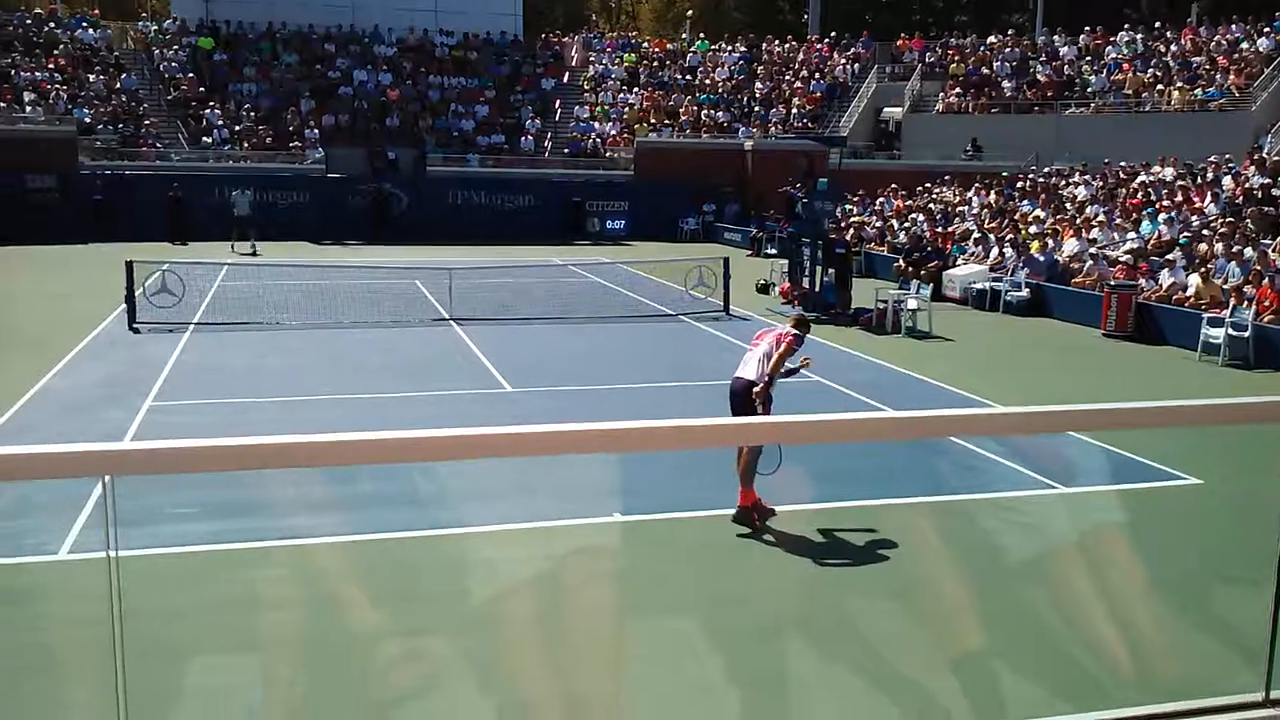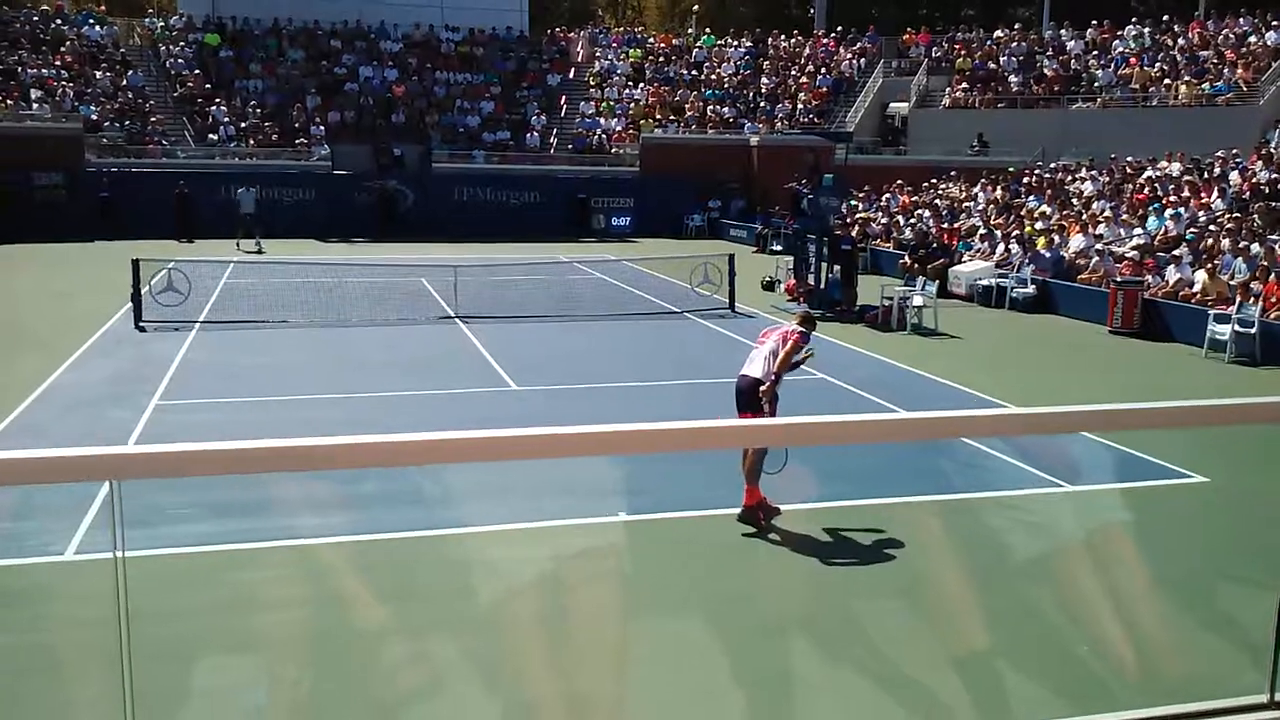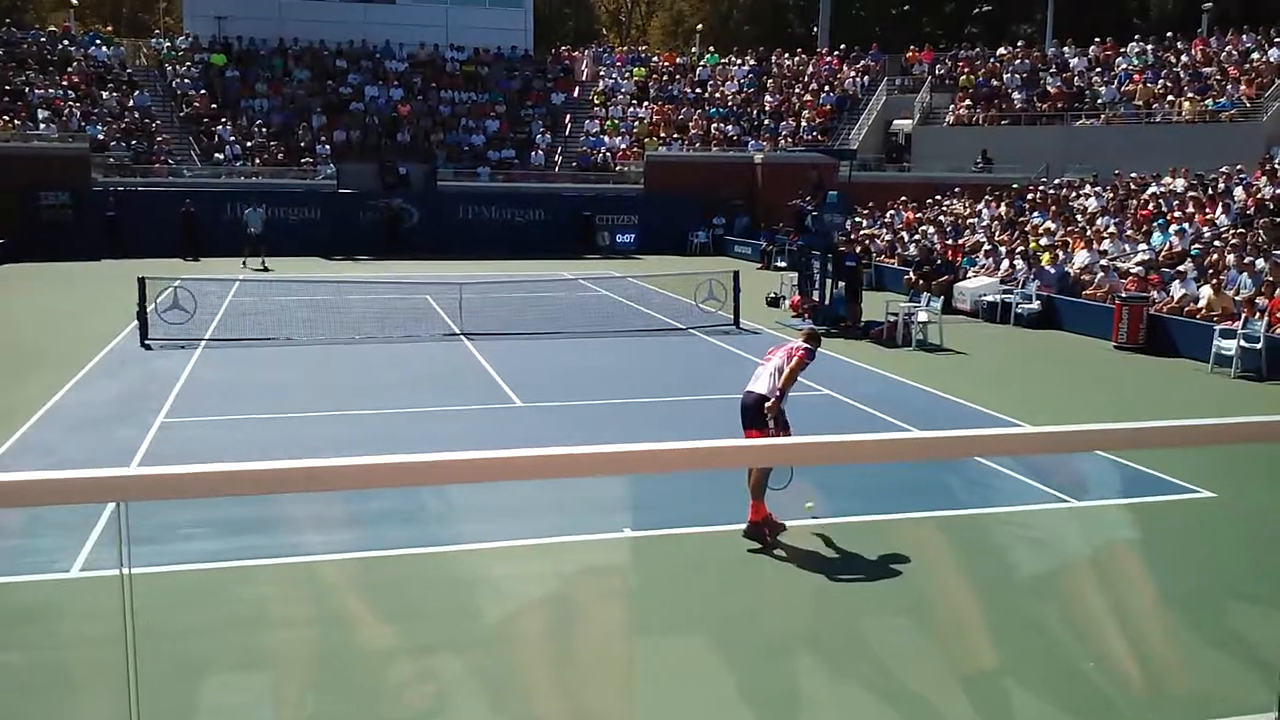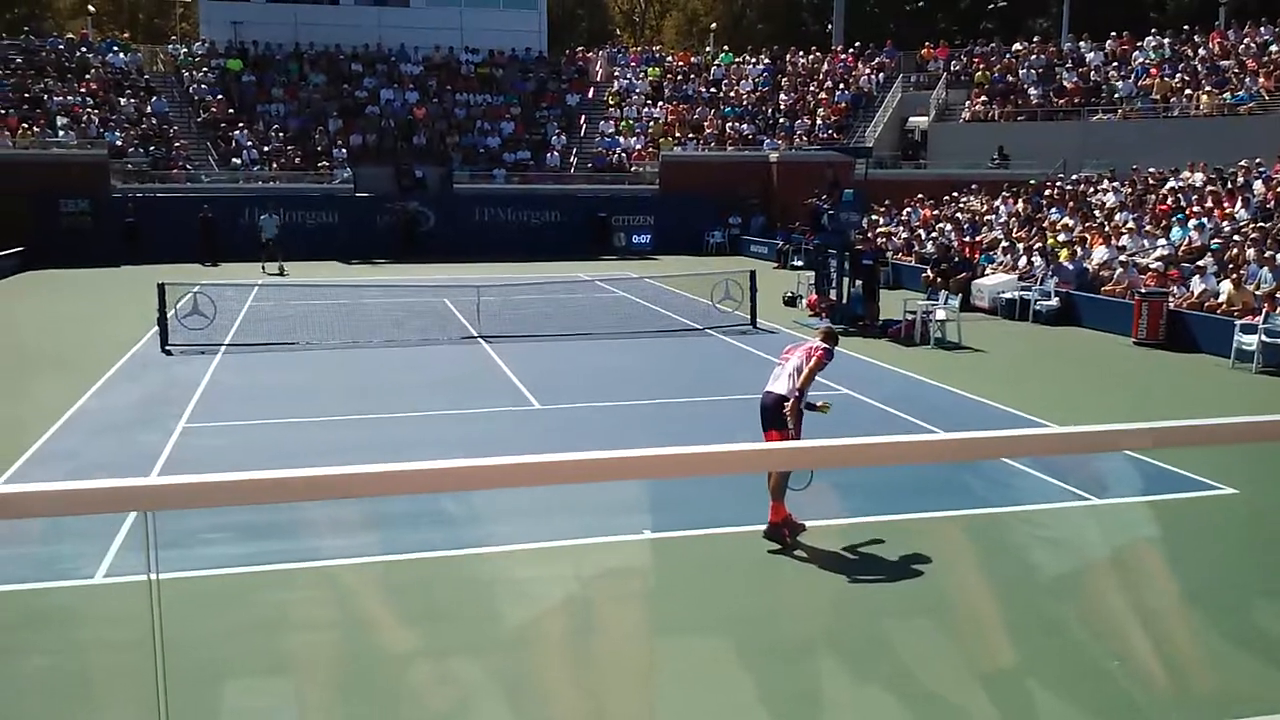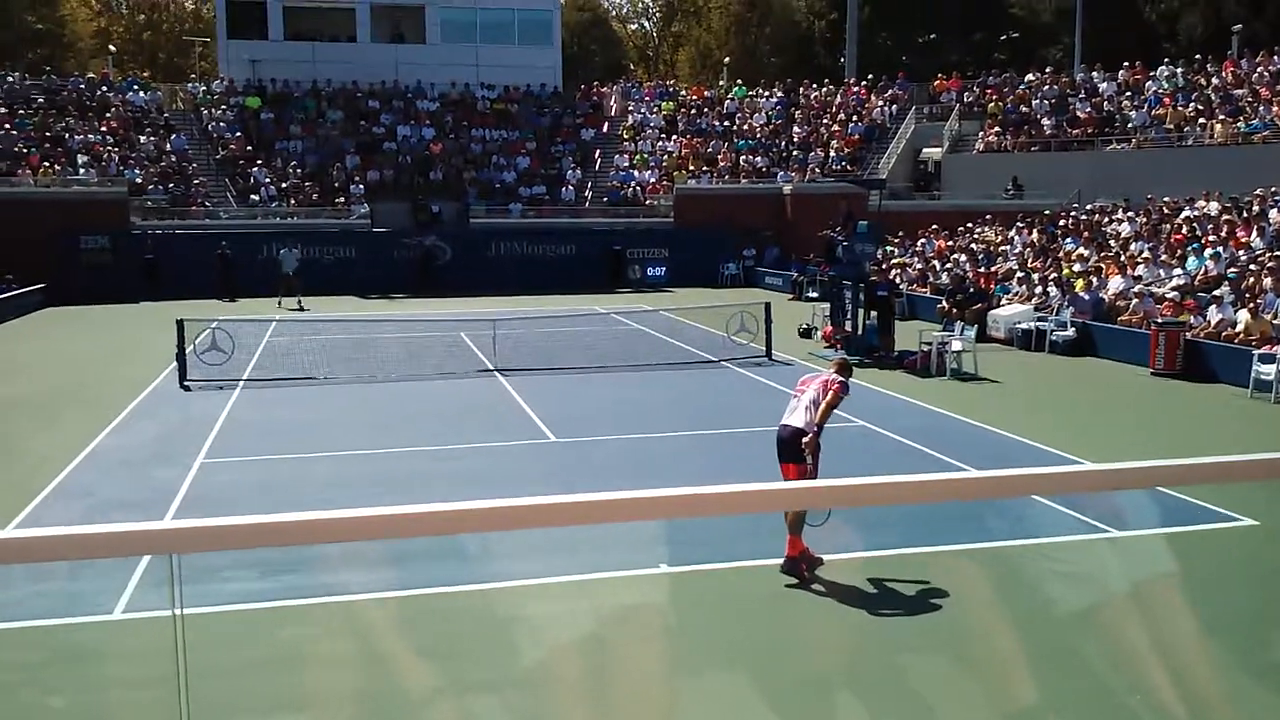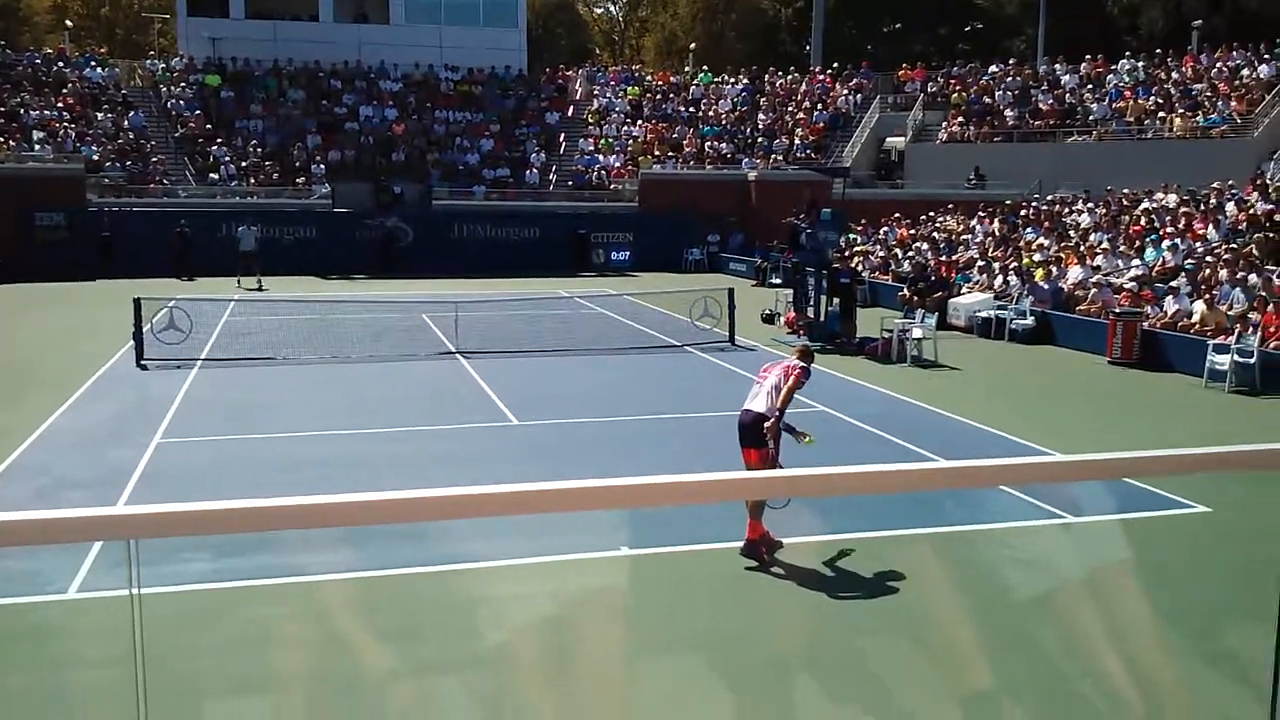
dt=0.3s
person 1, frame 1
left shoulder: (765, 332)
right shoulder: (794, 335)
right elbow: (779, 357)
left wrist: (796, 369)
right wrist: (765, 385)
left hip: (738, 383)
right hip: (753, 388)
left knee: (745, 446)
right knee: (753, 448)
left ankle: (750, 501)
right ankle: (744, 507)
person 1, frame 2
left shoulder: (772, 330)
right shoulder: (801, 332)
right elbow: (785, 355)
left wrist: (801, 361)
right wrist: (773, 383)
left hip: (743, 381)
right hip: (759, 386)
left knee: (751, 444)
right knee: (759, 447)
left ankle: (755, 500)
right ankle: (749, 507)
person 1, frame 3
left shoulder: (778, 349)
right shoulder: (806, 349)
right elbow: (791, 370)
left wrist: (785, 429)
right wrist: (776, 400)
left hip: (749, 398)
right hip: (764, 402)
right knee: (764, 463)
left ankle: (761, 516)
right ankle: (754, 522)
person 1, frame 4
left shoulder: (794, 347)
right shoulder: (824, 349)
right elbow: (809, 371)
left wrist: (812, 406)
right wrist: (796, 400)
left hip: (768, 398)
right hip: (784, 403)
left ankle: (781, 517)
right ankle: (774, 523)
person 1, frame 5
left shoulder: (808, 378)
right shoulder: (840, 381)
right elbow: (826, 404)
left wrist: (827, 415)
right wrist: (815, 434)
left hip: (784, 431)
right hip: (801, 436)
left ankle: (799, 550)
right ankle: (792, 557)
person 1, frame 6
left shoulder: (771, 366)
right shoulder: (802, 368)
right elbow: (788, 390)
left wrist: (791, 430)
right wrist: (777, 418)
left hip: (746, 416)
right hip: (763, 422)
left ankle: (758, 534)
right ankle: (752, 540)
